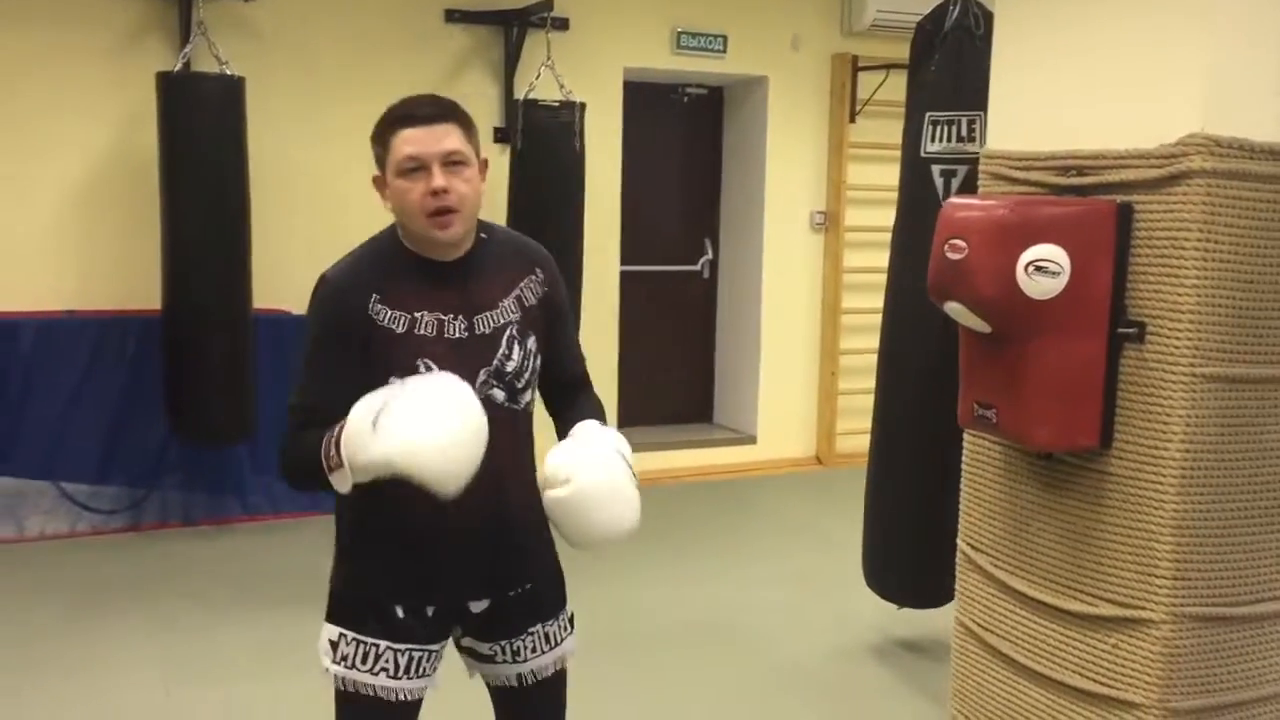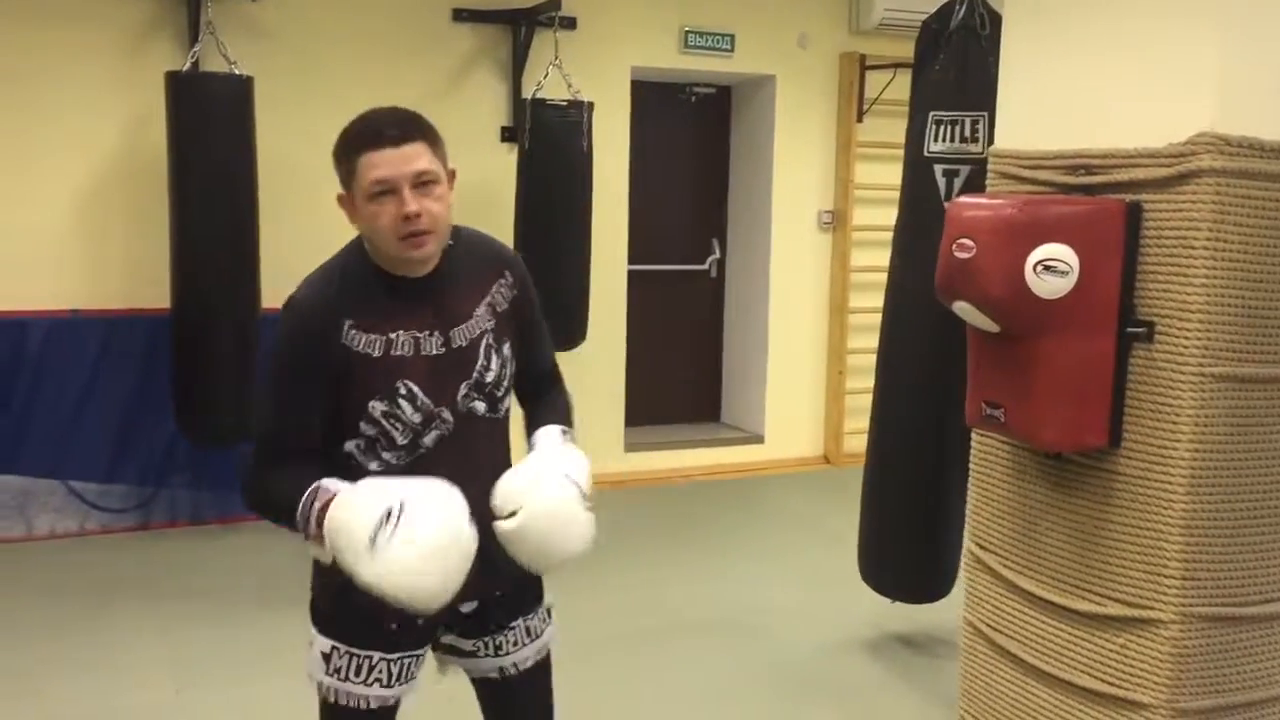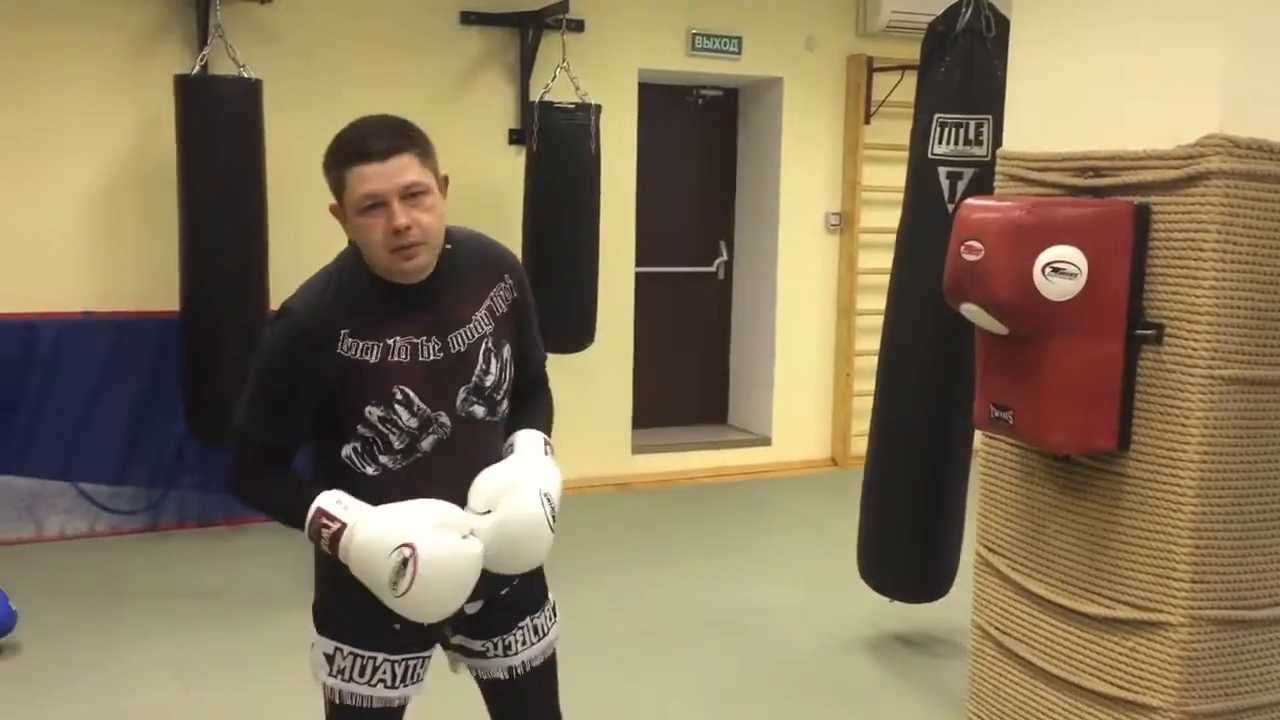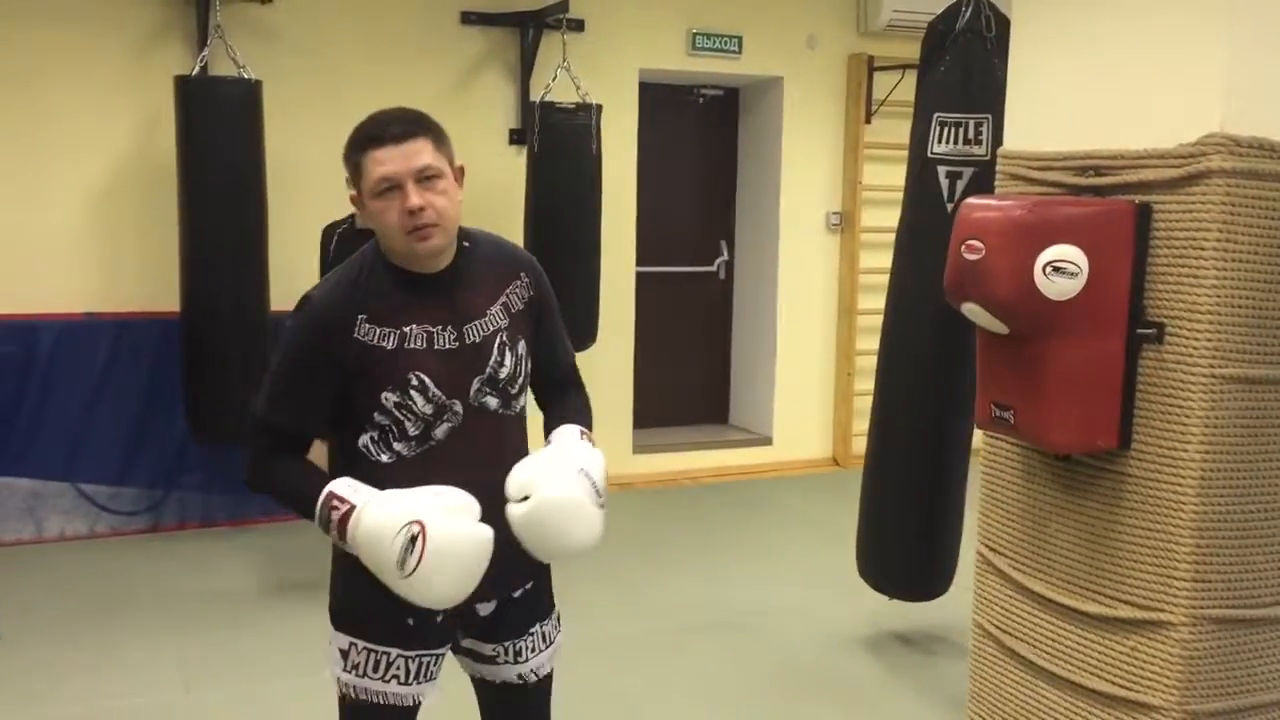
dt=0.2s
person 1, frame 1
left shoulder: (529, 268)
right shoulder: (350, 290)
left elbow: (571, 388)
right elbow: (297, 457)
right wrist: (358, 444)
left hip: (516, 556)
right hip: (388, 574)
person 1, frame 2
left shoulder: (497, 269)
right shoulder: (320, 313)
left elbow: (541, 382)
right elbow: (269, 477)
left wrist: (556, 453)
right wrist: (336, 515)
left hip: (495, 559)
right hip: (369, 585)
person 1, frame 3
left shoulder: (495, 270)
right shoulder: (313, 321)
right elbow: (253, 470)
left wrist: (532, 457)
right wrist: (346, 530)
left hip: (497, 561)
right hip: (372, 583)
person 1, frame 4
left shoulder: (513, 273)
right shoulder: (334, 311)
left elbow: (562, 387)
right elbow: (270, 459)
left wrist: (572, 450)
right wrist: (355, 515)
left hip: (513, 561)
right hip: (388, 586)
